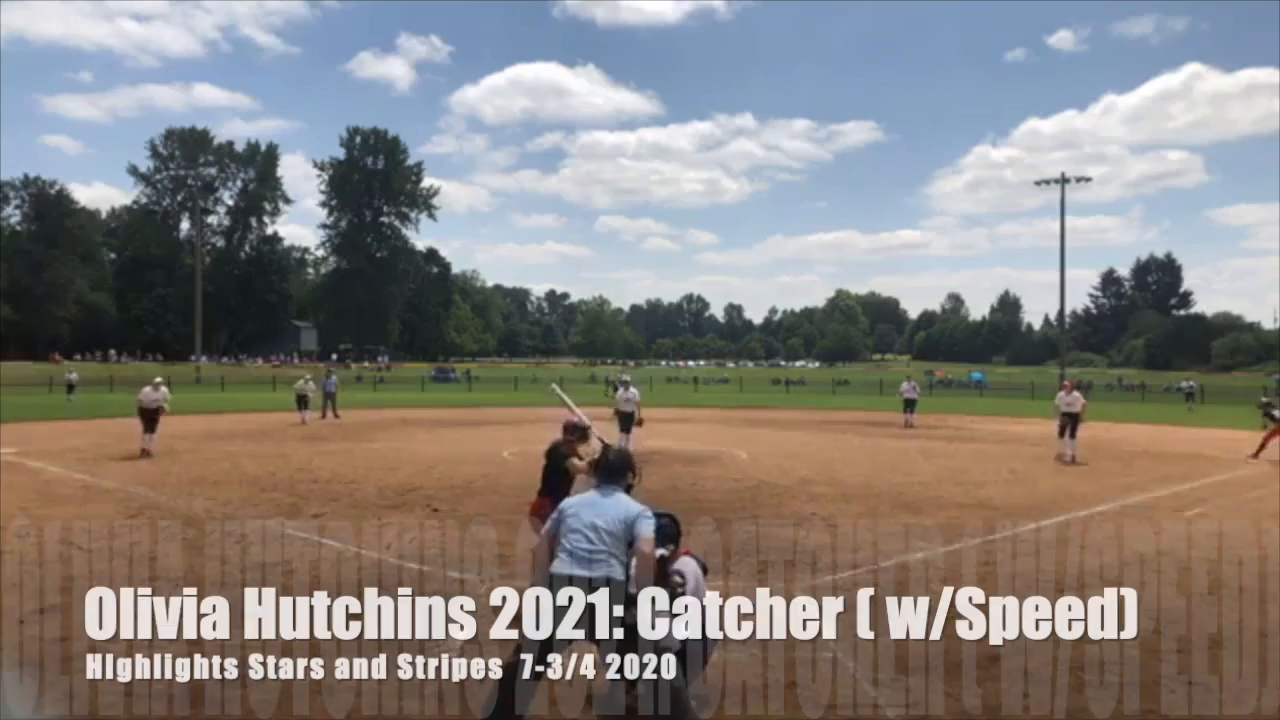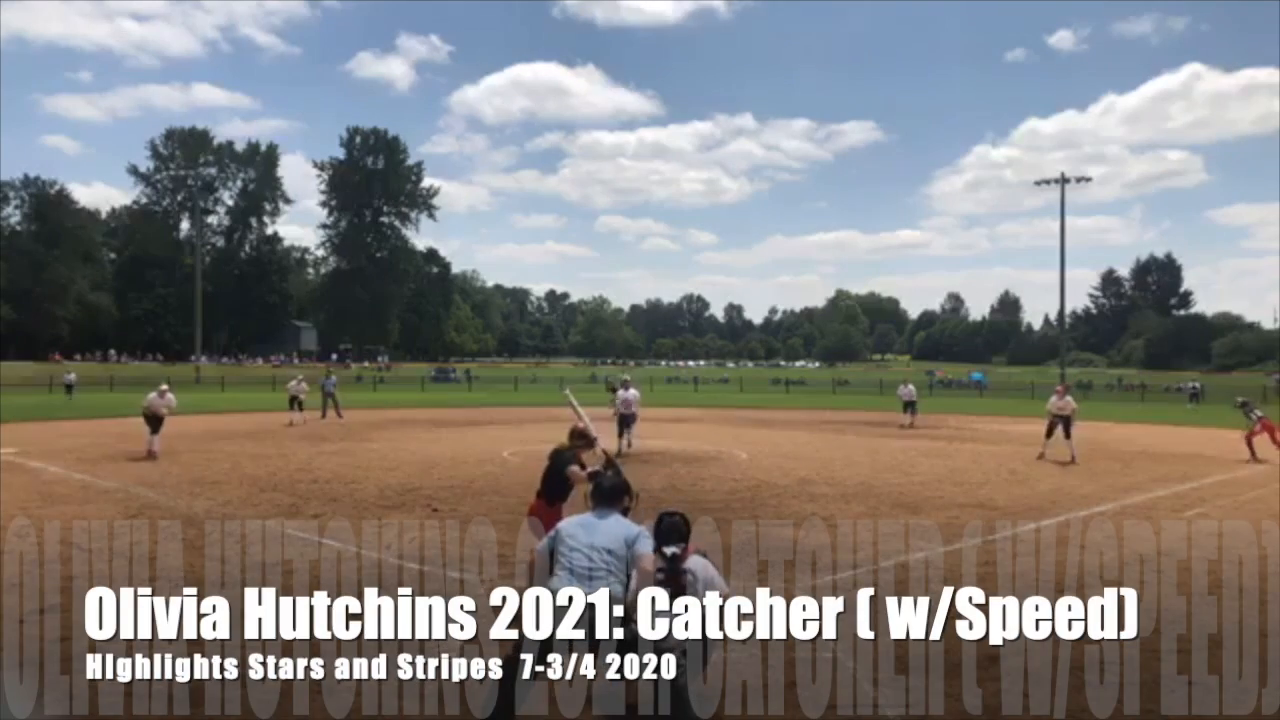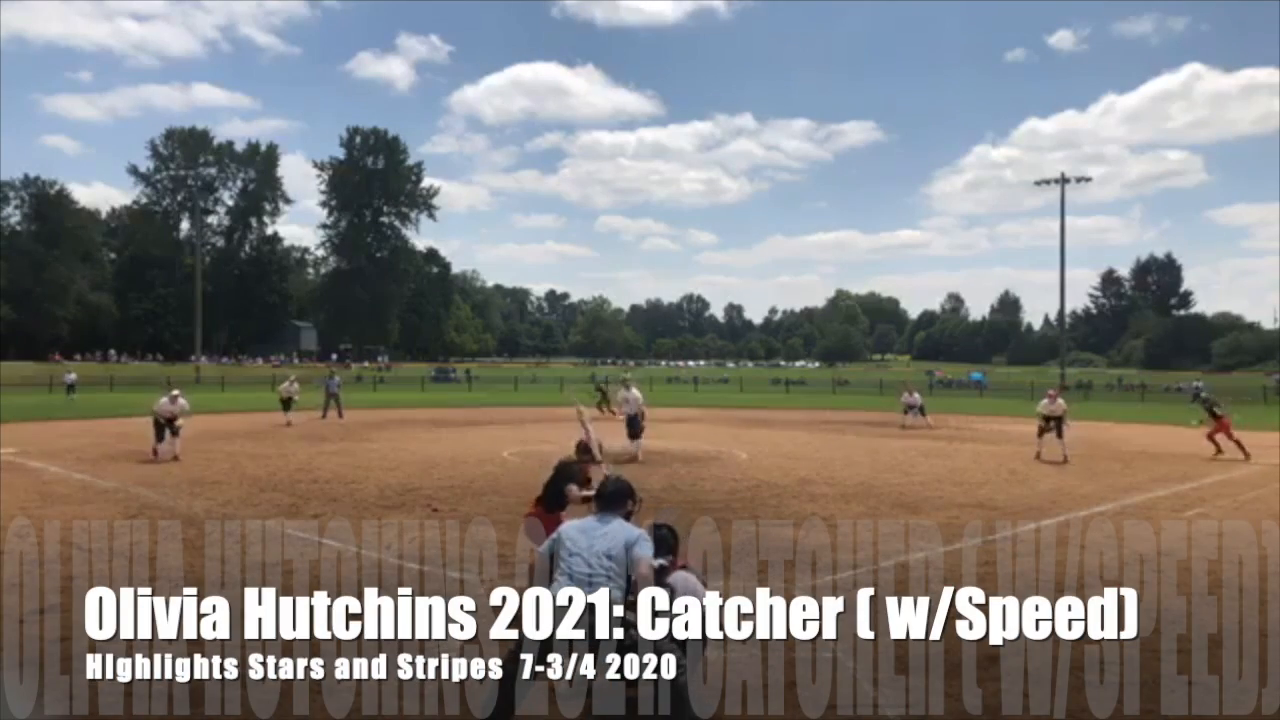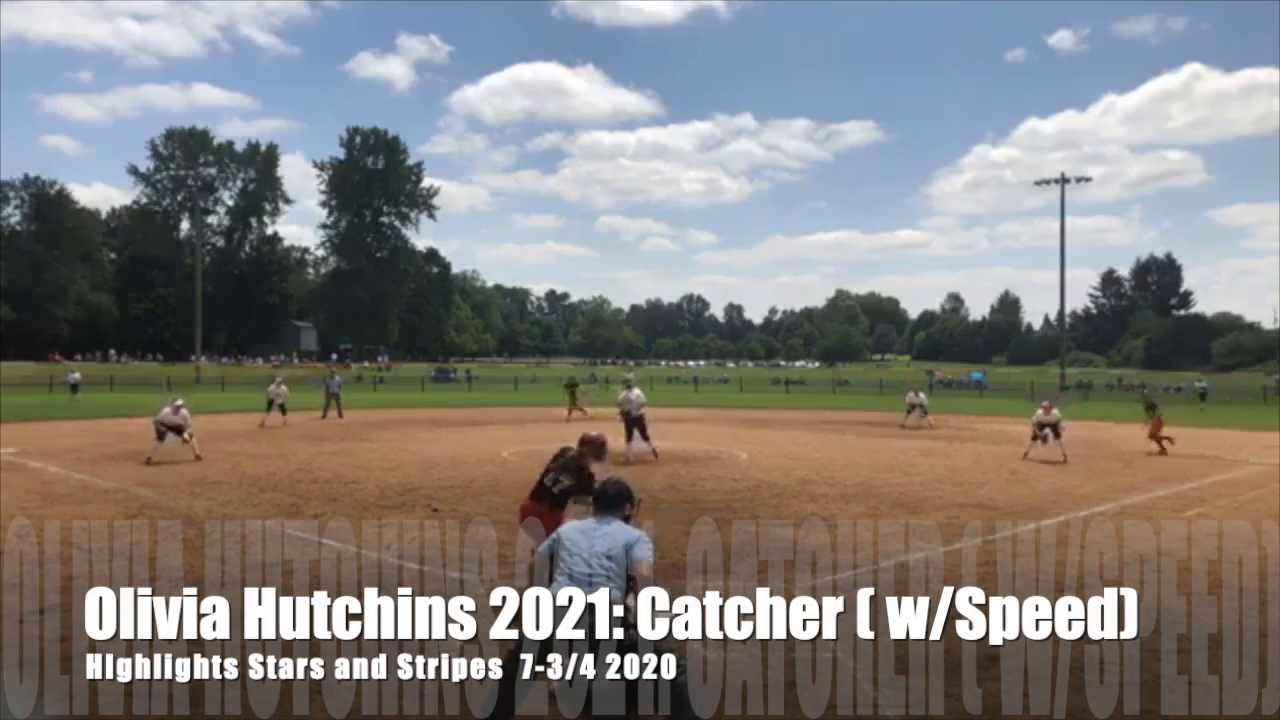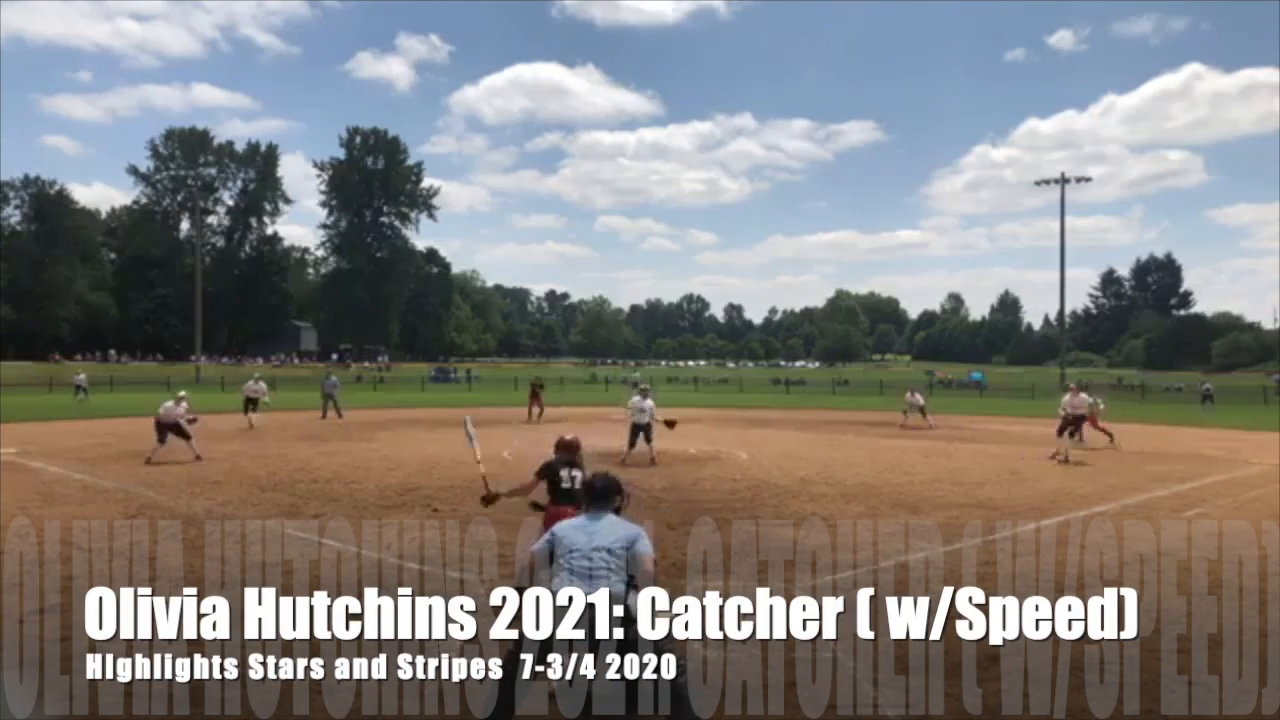
dt=0.4s
person 1, frame 1
left shoulder: (570, 502)
right shoulder: (637, 510)
left elbow: (542, 547)
right elbow: (645, 552)
left wrist: (541, 590)
left hip: (560, 589)
right hip: (608, 595)
left knee: (526, 657)
person 1, frame 2
left shoulder: (566, 524)
right shoulder: (635, 531)
left elbow: (536, 559)
right elbow: (646, 570)
left hip: (558, 609)
left knee: (516, 662)
person 1, frame 3
left shoulder: (567, 528)
right shoulder: (635, 535)
left elbow: (538, 567)
right elbow: (644, 574)
left hip: (557, 618)
left knee: (515, 664)
person 1, frame 4
left shoulder: (566, 530)
right shoulder: (635, 536)
left elbow: (538, 564)
right elbow: (644, 576)
left hip: (556, 620)
left knee: (514, 664)
person 1, frame 5
left shoulder: (561, 528)
right shoulder: (632, 531)
left elbow: (530, 563)
right elbow: (646, 572)
left hip: (559, 614)
left knee: (515, 663)
